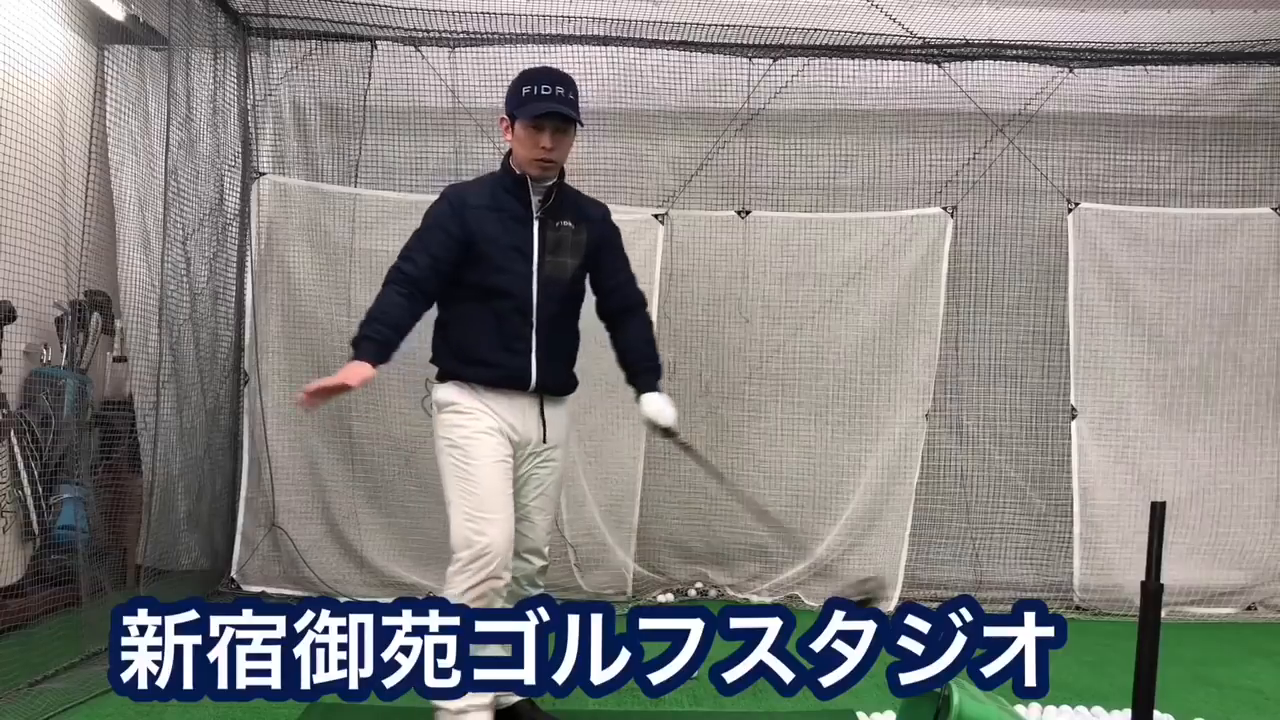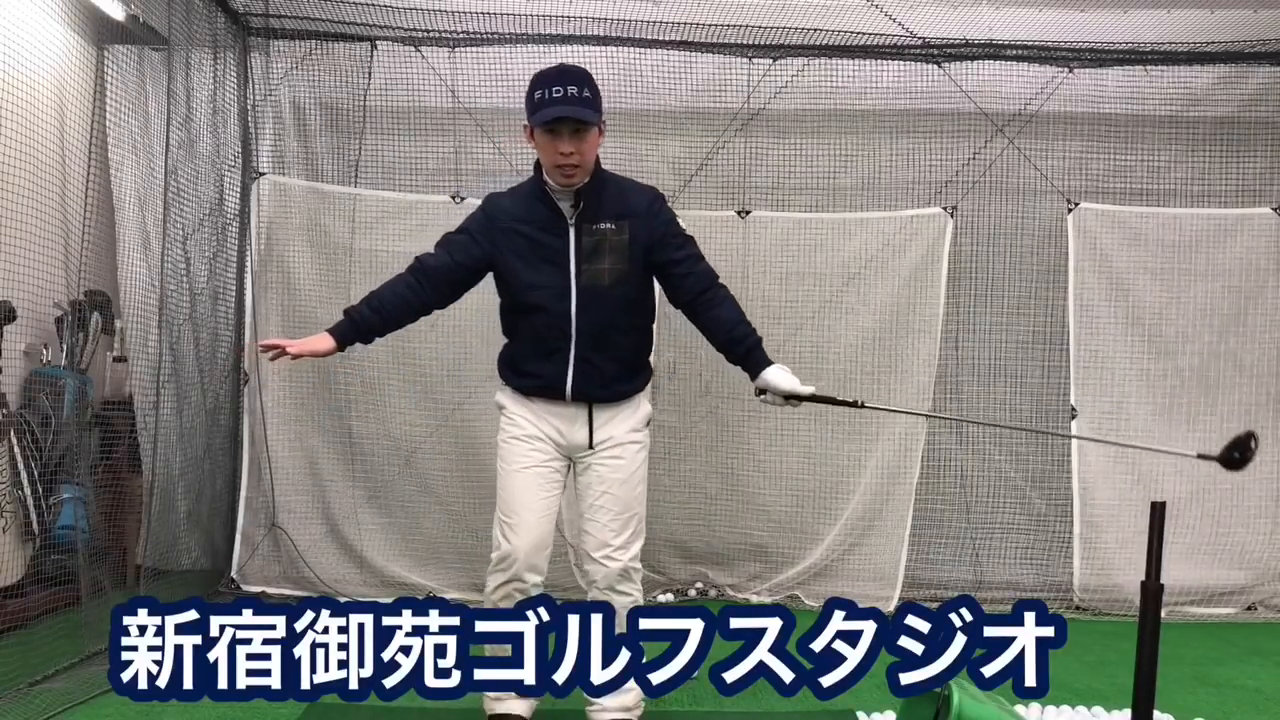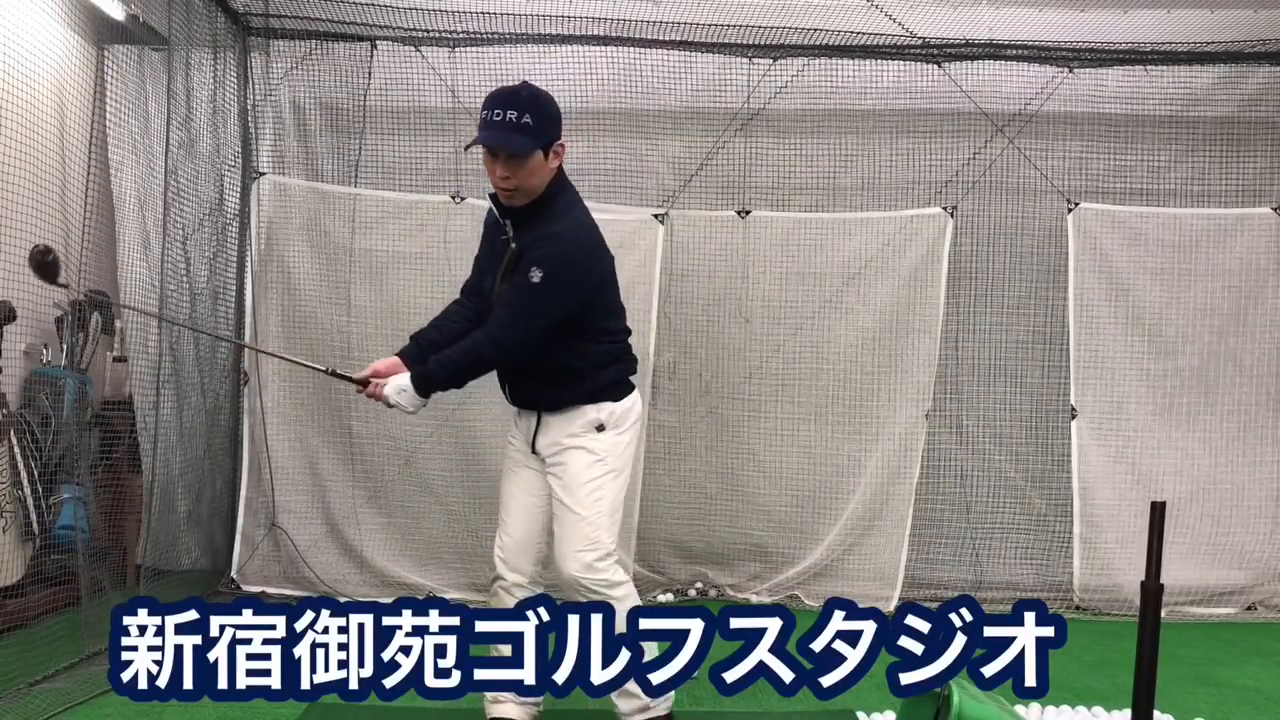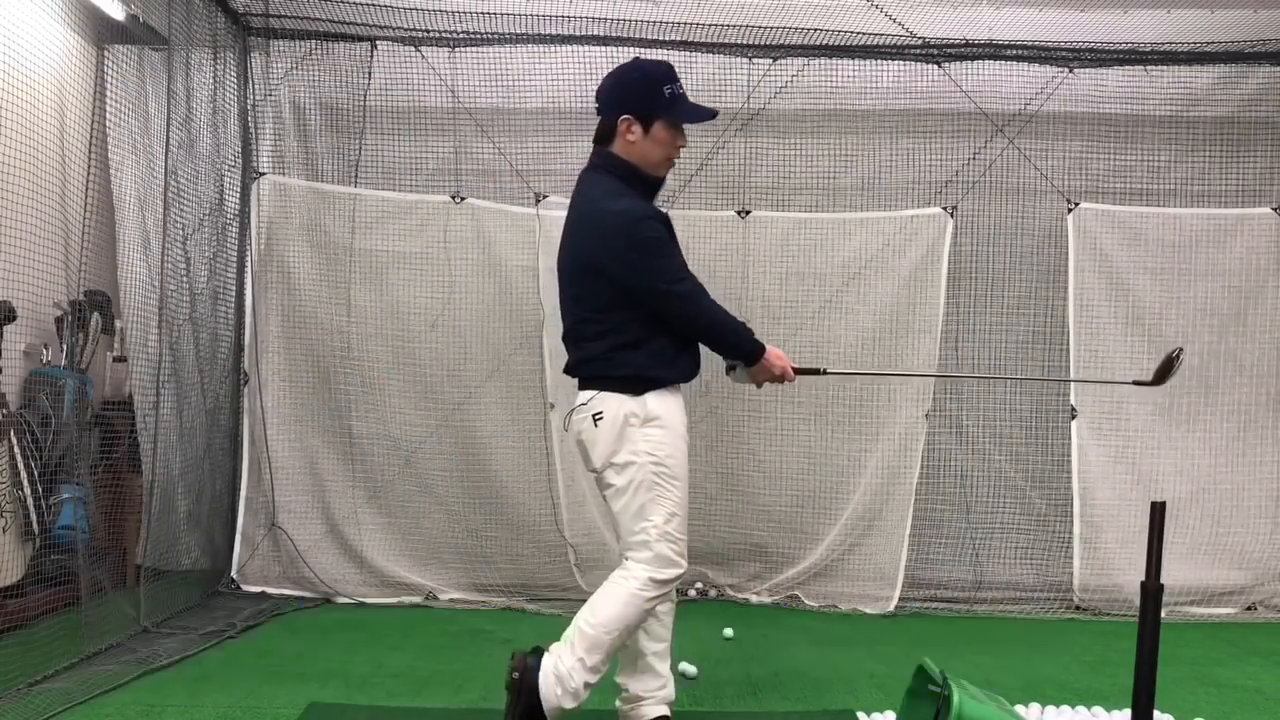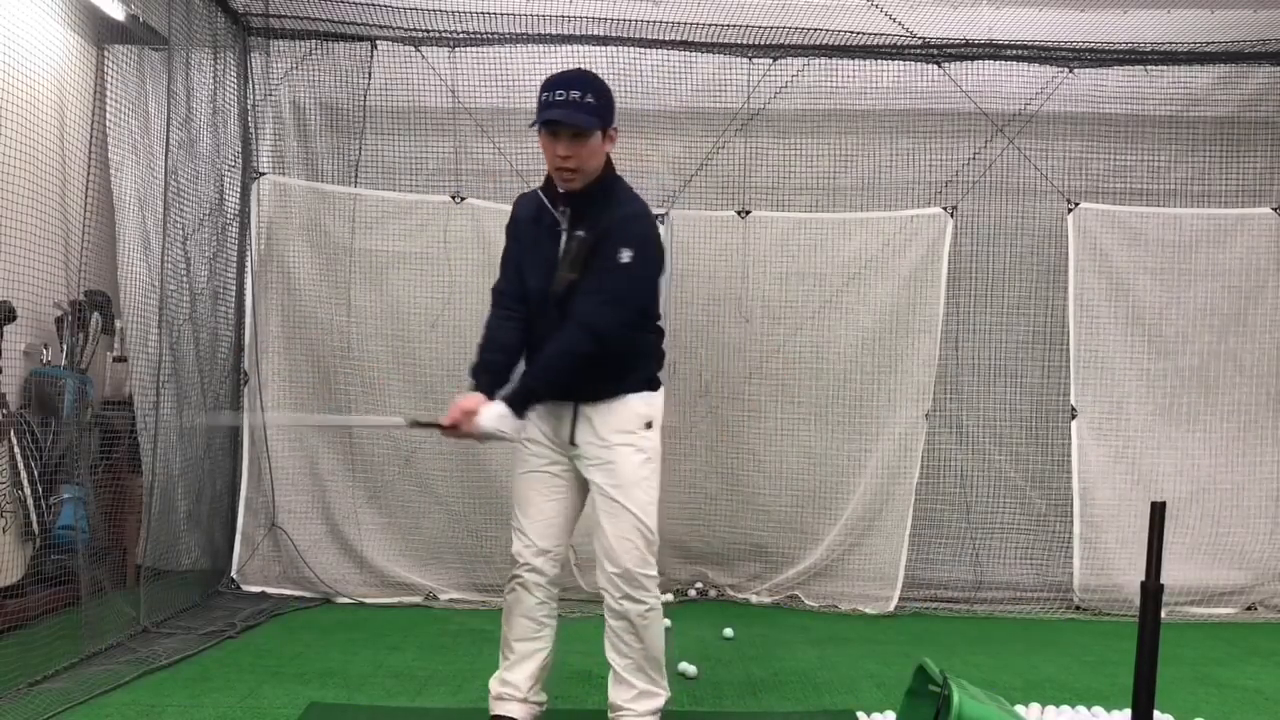
dt=1s
person 1, frame 1
left shoulder: (590, 219)
right shoulder: (465, 206)
left elbow: (624, 306)
right elbow: (410, 283)
left wrist: (650, 385)
right wrist: (366, 356)
left hip: (548, 411)
right hip: (473, 403)
left knee: (528, 560)
right knee: (486, 551)
person 1, frame 2
left shoulder: (641, 209)
right shoulder: (503, 215)
left elbow: (700, 291)
right elbow: (429, 280)
left wrist: (759, 364)
right wrist: (339, 334)
left hip: (618, 415)
right hip: (530, 413)
left knee: (613, 567)
right knee: (516, 557)
person 1, frame 3
left shoulder: (568, 239)
right shoulder: (505, 216)
left elbow: (503, 339)
right elbow: (474, 306)
left wrist: (421, 384)
right wrist: (409, 359)
left hip: (594, 418)
right hip: (531, 418)
left knee: (587, 567)
right knee: (513, 568)
person 1, frame 4
left shoulder: (612, 195)
right shoulder: (621, 217)
left elbow: (680, 291)
right elbow: (682, 304)
left wrist: (743, 348)
right wrist: (754, 350)
left hip: (636, 402)
right hip: (634, 409)
left knee: (655, 559)
right knee: (655, 562)
person 1, frame 5
left shoulder: (630, 224)
right shoulder: (531, 212)
left elbow: (588, 331)
right elbow: (512, 308)
left wrist: (508, 406)
right wrist: (485, 386)
left hip: (621, 412)
right hip: (549, 411)
left knee: (629, 569)
right knee: (534, 563)
